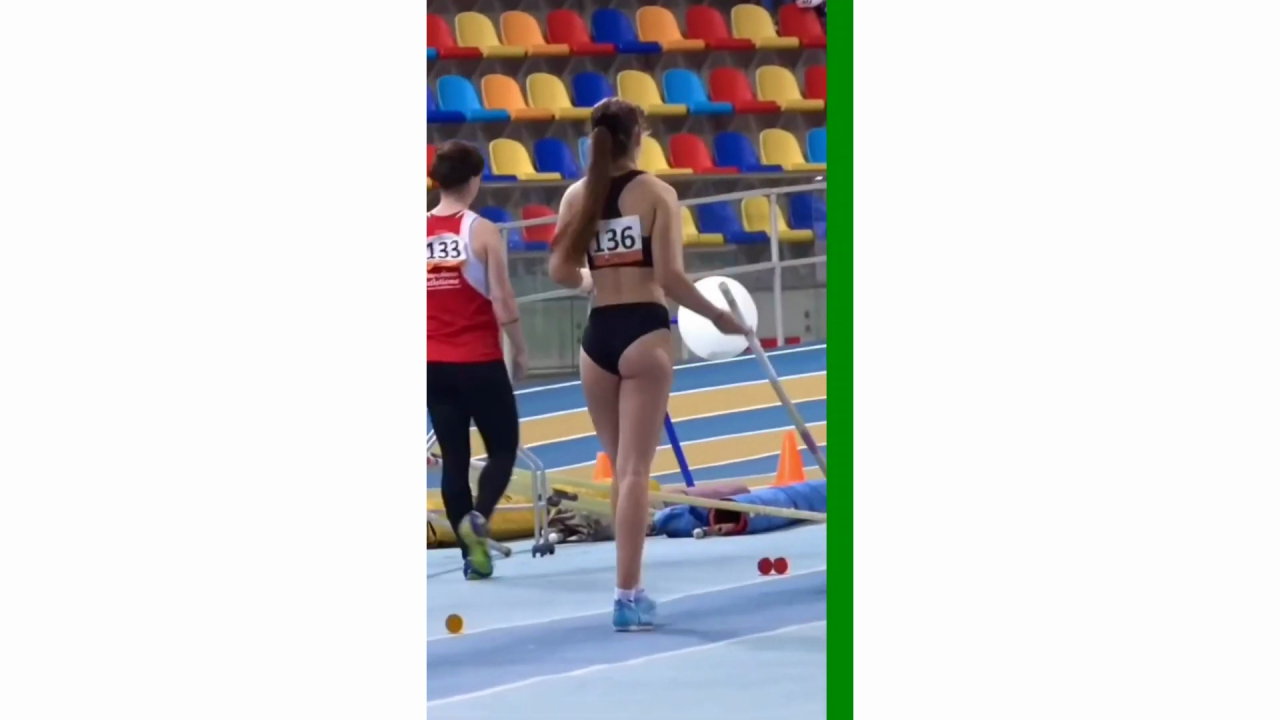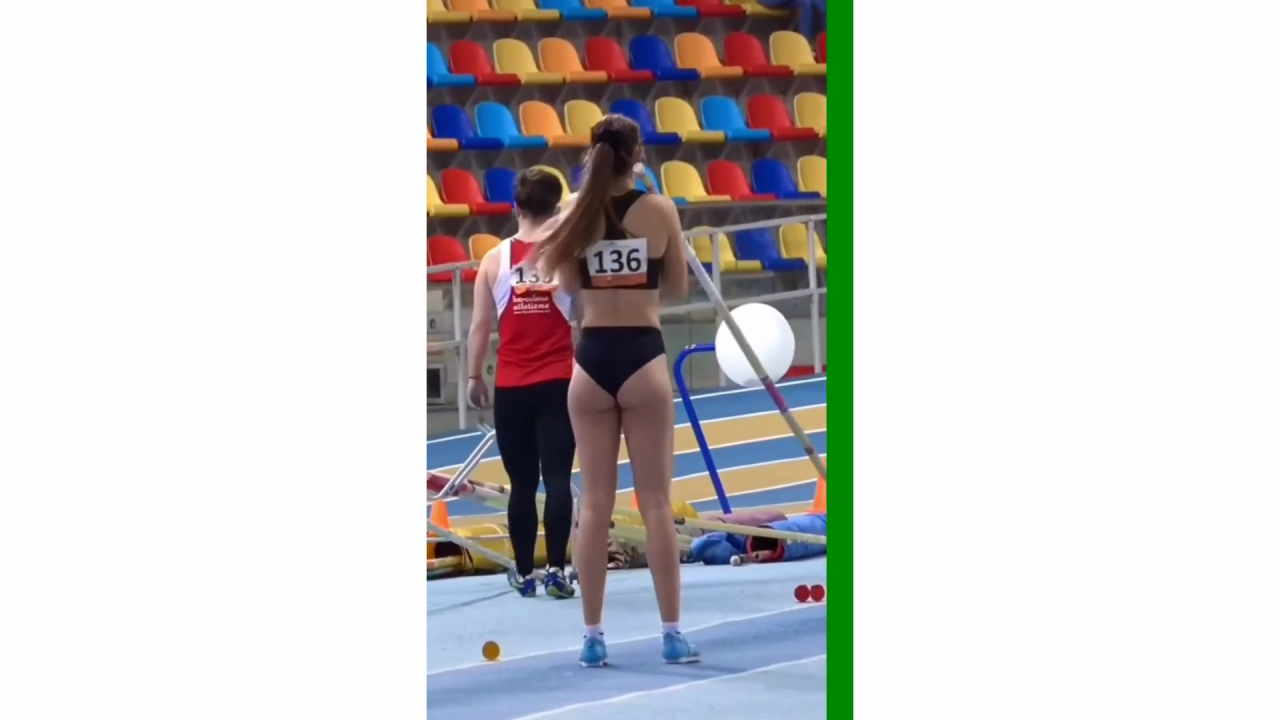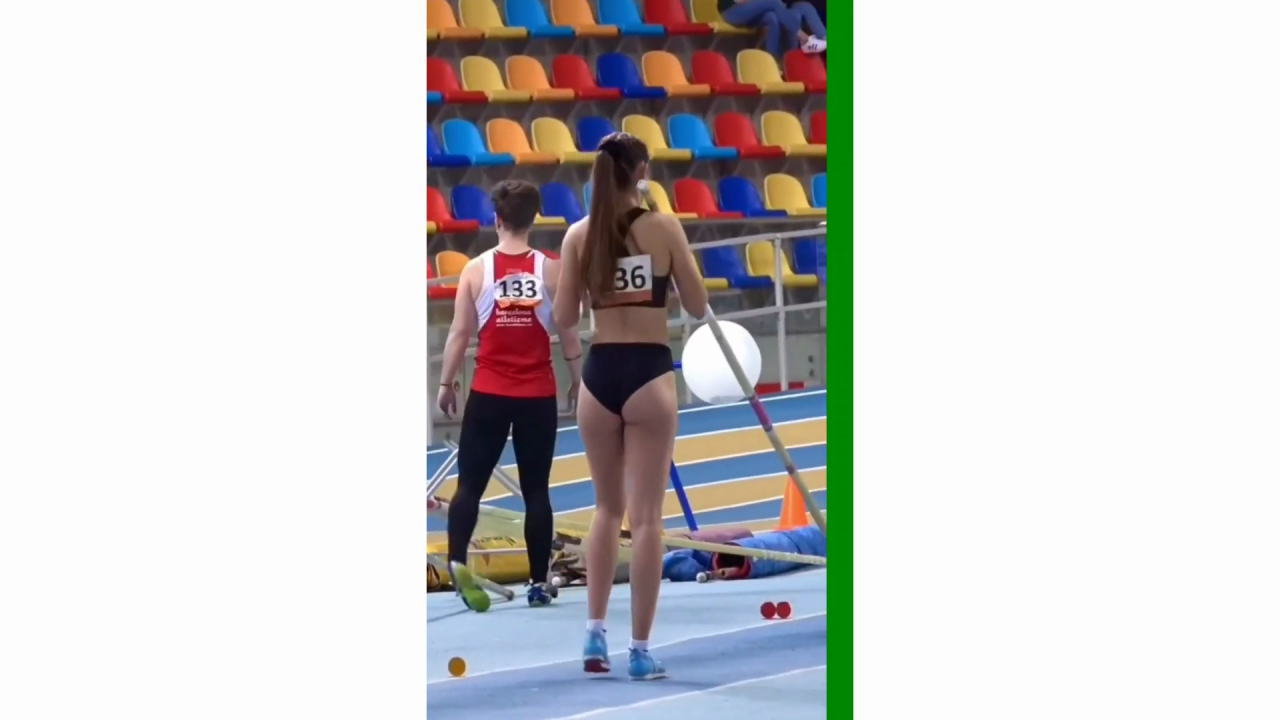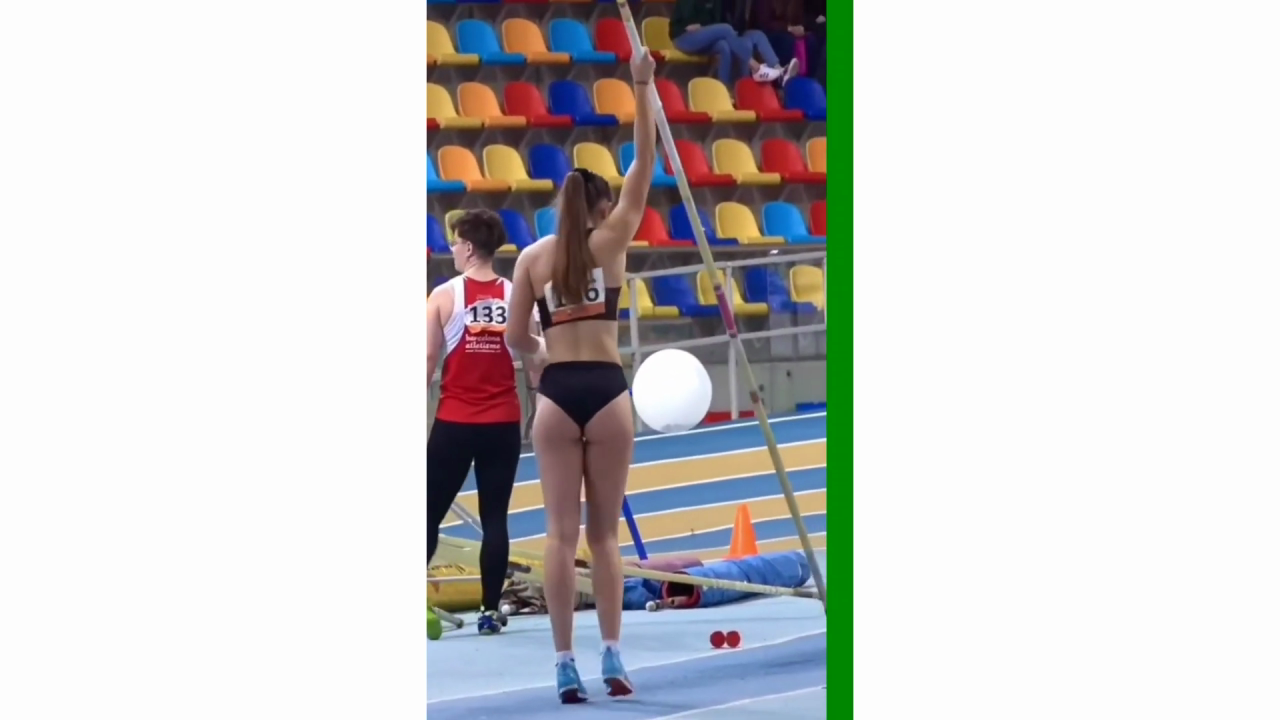
dt=1s
person 1, frame 1
left shoulder: (576, 196)
right shoulder: (657, 192)
left elbow: (561, 274)
right elbow: (669, 276)
right wrist: (719, 316)
left hip: (598, 337)
right hip: (645, 334)
left knee: (624, 469)
right knee: (634, 471)
left ankle: (633, 590)
right ankle: (625, 594)
person 1, frame 2
left shoulder: (574, 210)
right shoulder: (660, 210)
right elbow: (677, 288)
left hip: (592, 360)
right hip: (643, 357)
left knee: (595, 503)
right knee: (656, 501)
left ankle: (593, 635)
right ankle: (672, 633)
person 1, frame 3
left shoulder: (578, 234)
right shoulder: (663, 227)
left elbow: (563, 319)
right elbow: (698, 308)
left hip: (599, 375)
right hip: (650, 374)
left knee: (607, 508)
right knee: (645, 517)
left ankle: (594, 630)
right ankle: (640, 649)
person 1, frame 4
left shoulder: (532, 256)
right shoulder: (612, 239)
left elbow: (517, 339)
right elbow: (644, 163)
right wrist: (641, 86)
left hip: (558, 396)
right hip: (607, 394)
left knee: (561, 532)
right knee: (604, 532)
left ankle: (566, 663)
right ankle: (610, 653)
person 2, frame 1
left shoulder: (420, 231)
right shoulder: (482, 231)
left elbow: (420, 300)
right elbow: (502, 299)
right wrist: (519, 348)
left hip: (434, 363)
right hip: (479, 362)
left knee: (453, 458)
right knee: (503, 448)
left ankle: (470, 553)
right ankle: (476, 518)
person 2, frame 2
left shoulder: (494, 259)
left elbow: (480, 326)
left wrist: (474, 376)
left hip: (511, 386)
right hip: (558, 384)
left knee: (521, 484)
right knee: (557, 479)
left ankle: (524, 573)
right ankle: (555, 568)
person 2, frame 3
left shoulder: (476, 270)
right shoulder: (550, 270)
left elbow: (459, 333)
right elbow: (568, 335)
left wrist: (446, 383)
right wrist: (577, 381)
left hip: (488, 394)
right hip: (538, 396)
left knee: (470, 485)
right knee: (536, 492)
left ankle: (458, 562)
right ankle: (539, 584)
person 2, frame 4
left shoulder: (444, 295)
right shoulder: (516, 297)
left elbow: (427, 359)
left hip: (455, 422)
right hip: (503, 423)
left knee: (431, 511)
right knee: (494, 519)
right ankle: (490, 610)
